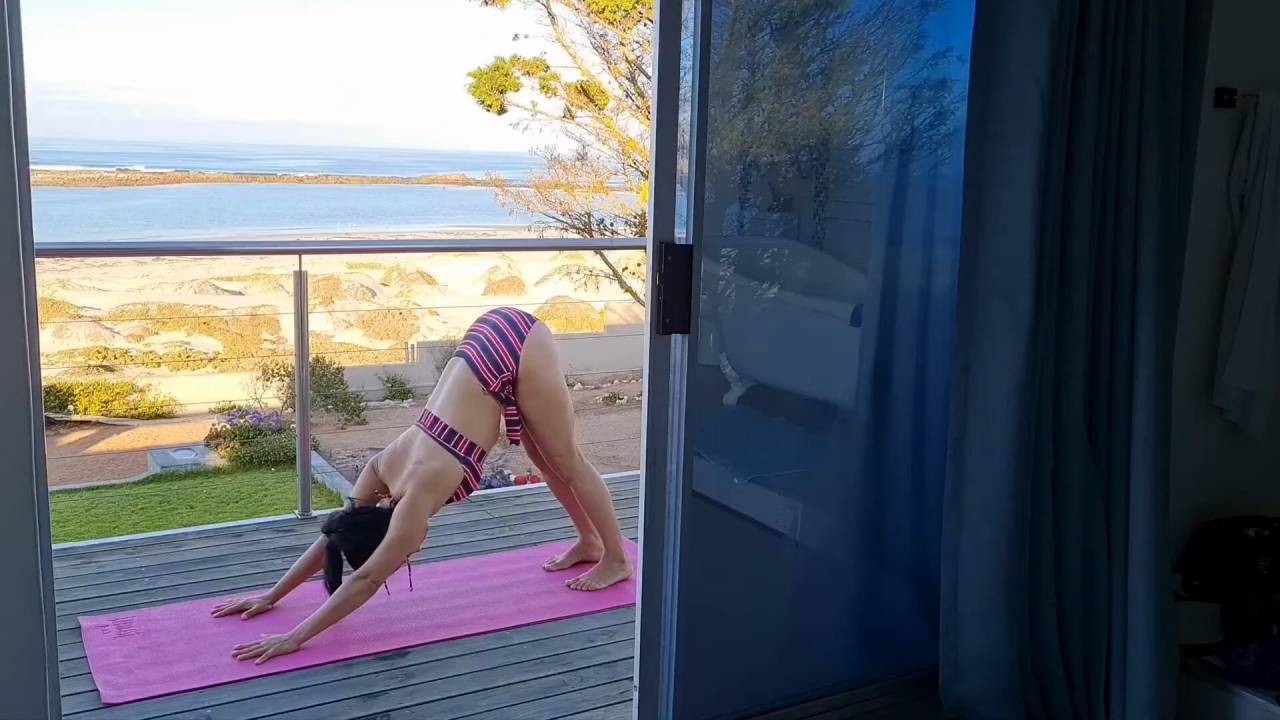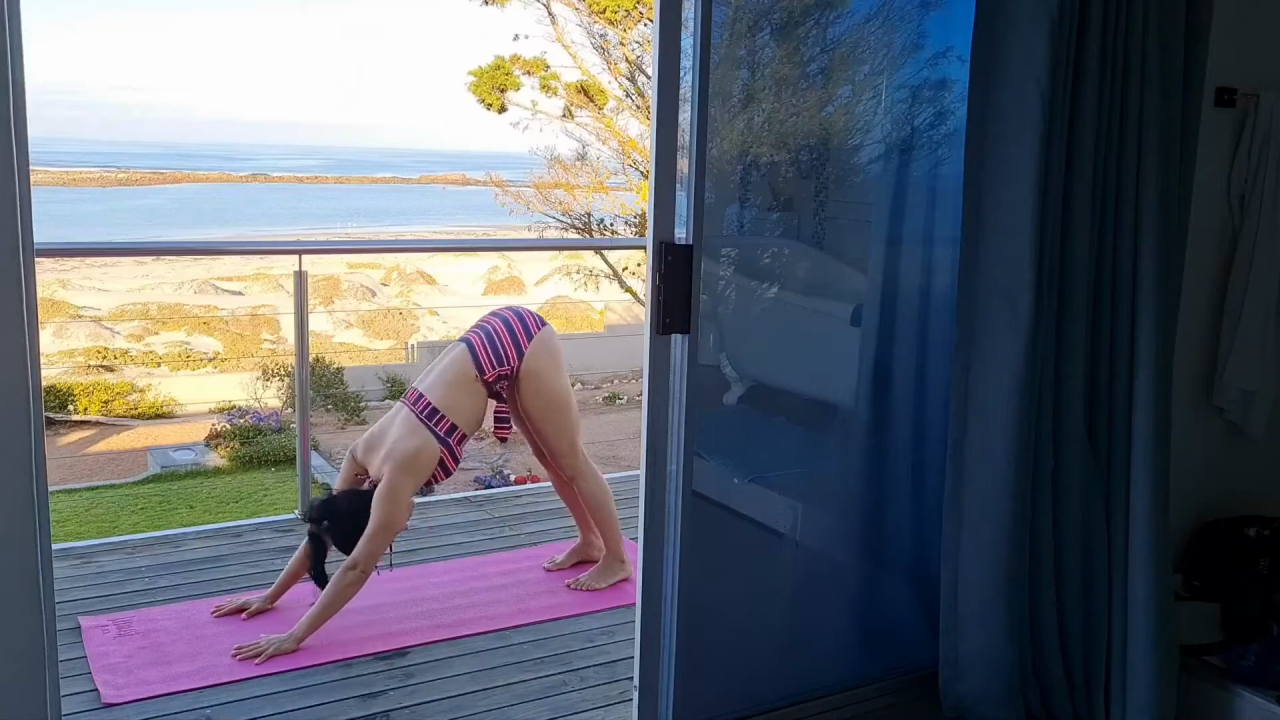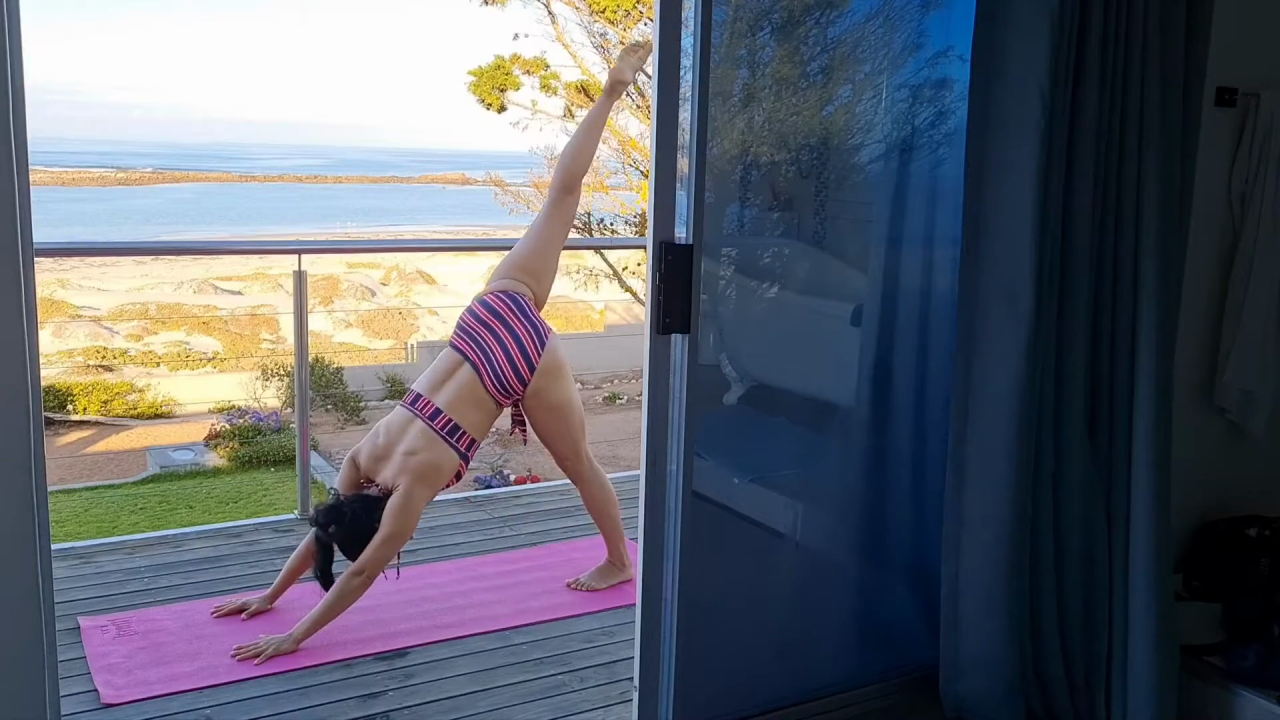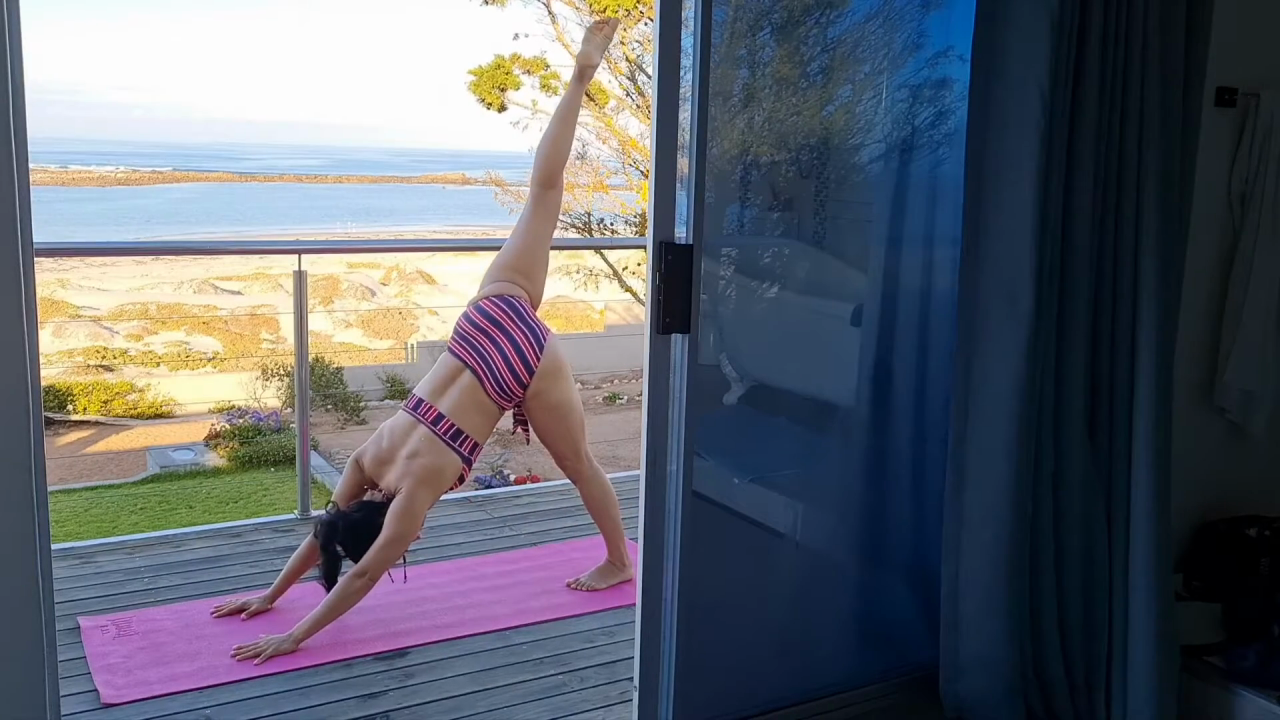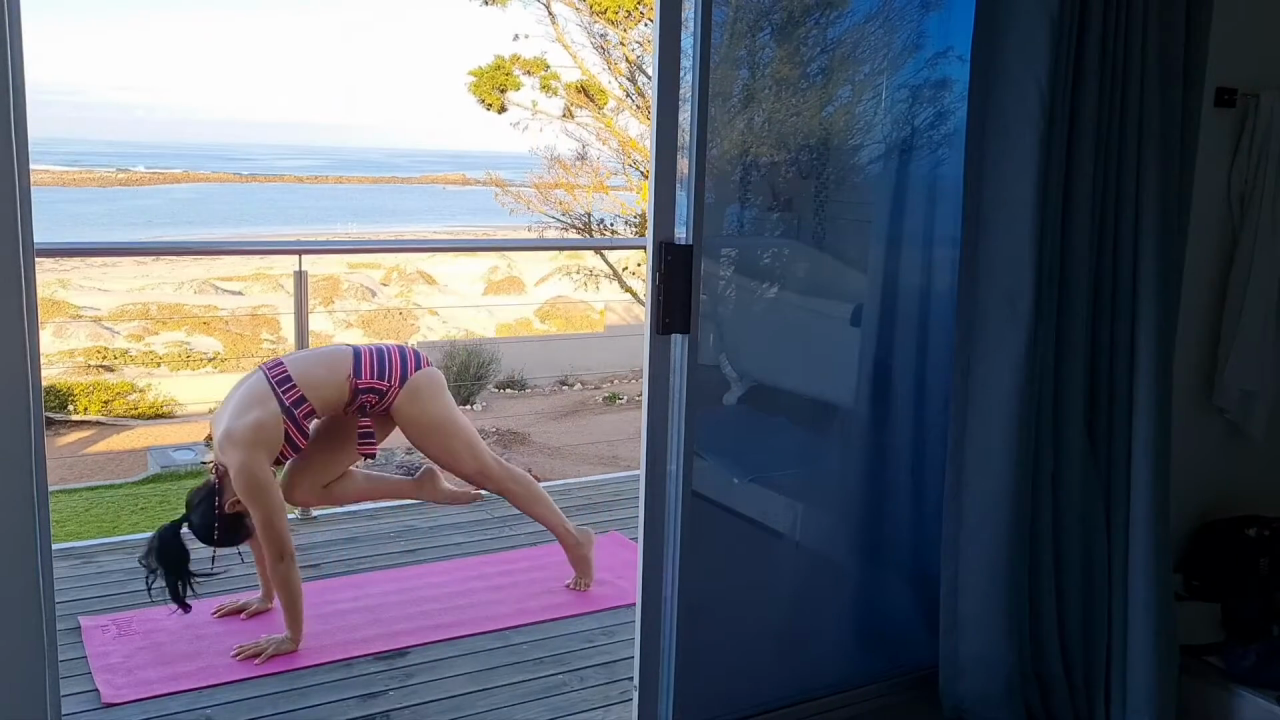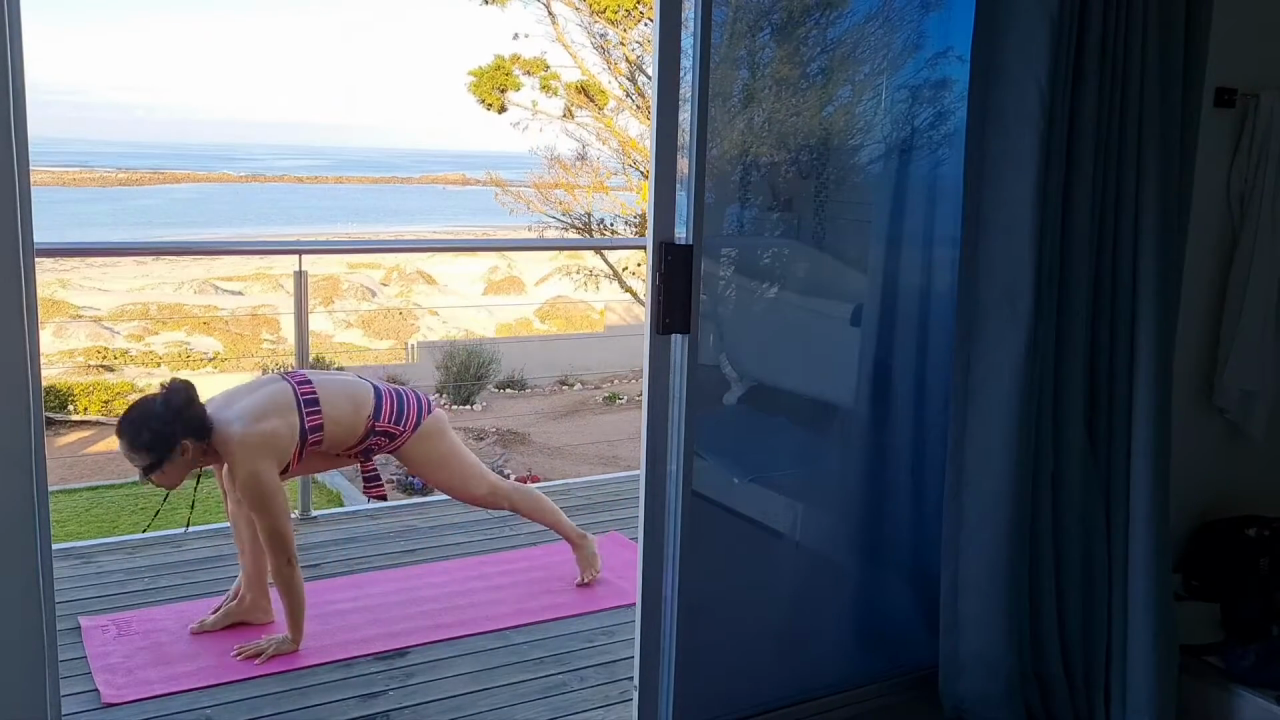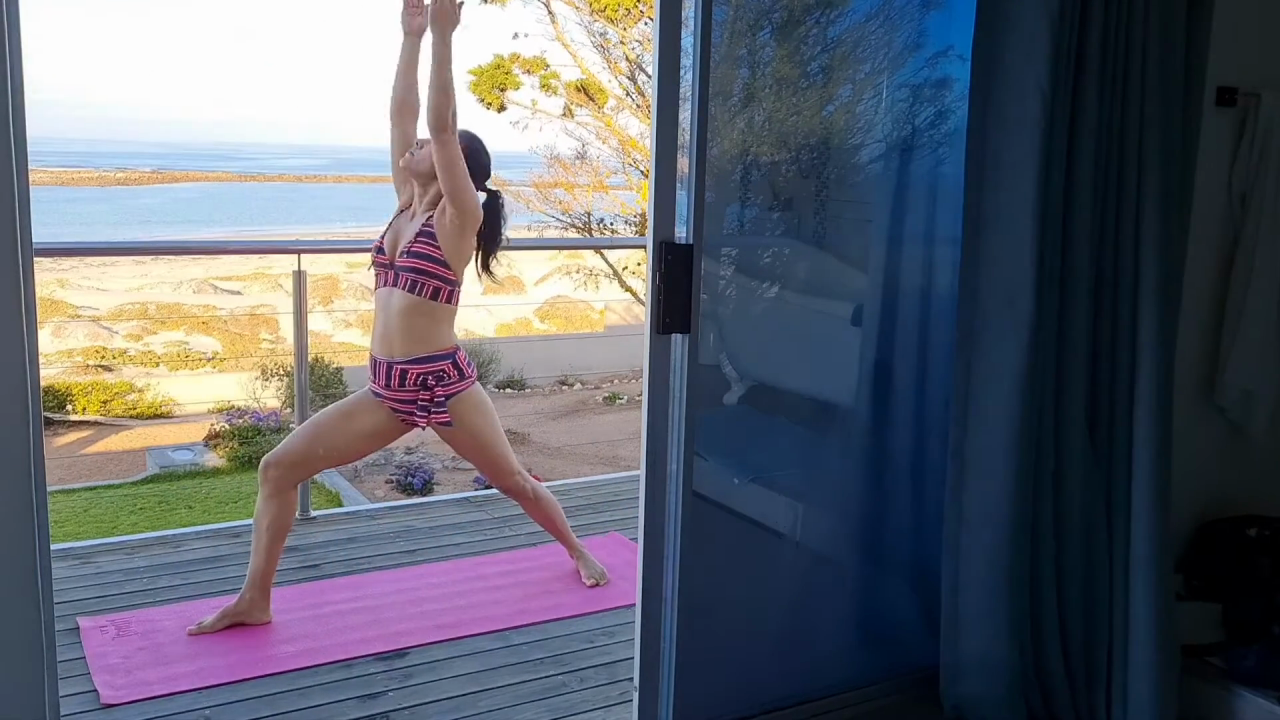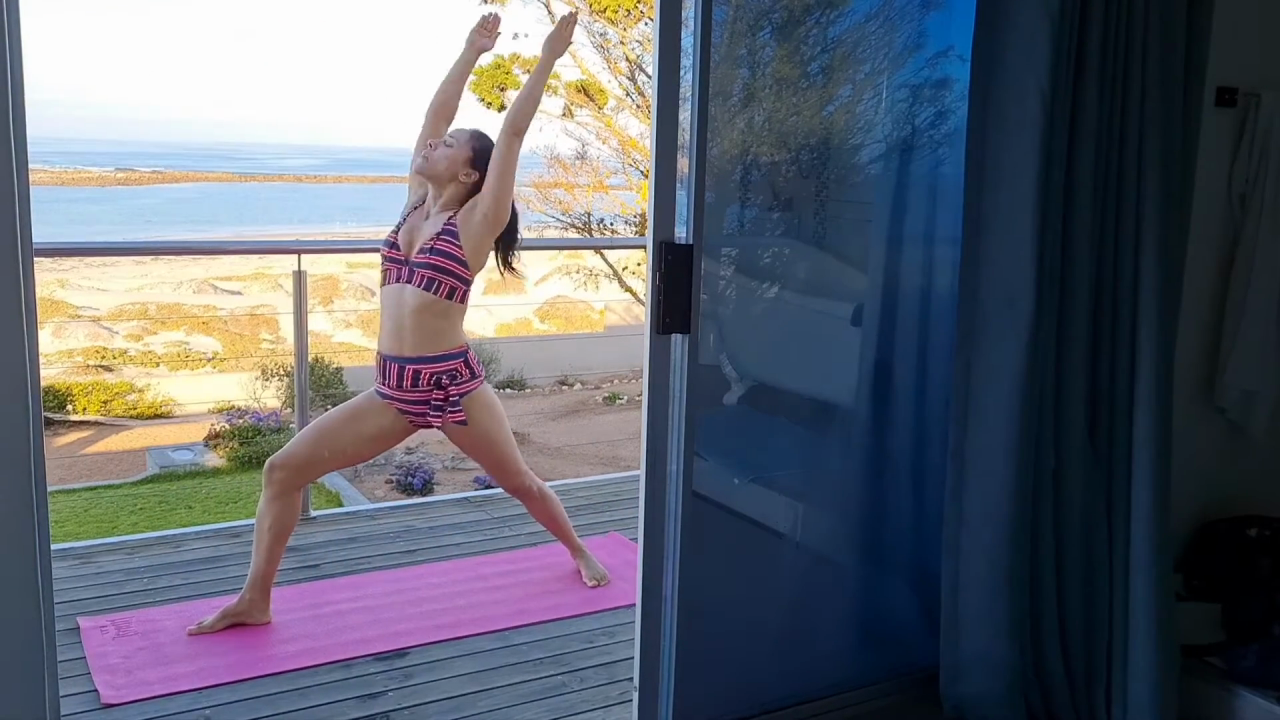
dt=0.7s
person 1, frame 1
left shoulder: (419, 489)
right shoulder: (384, 467)
left elbow: (367, 580)
right elbow: (335, 534)
left wrist: (295, 637)
right wrist: (271, 596)
left hip: (513, 344)
right hip: (494, 338)
left knee: (566, 461)
right knee: (545, 461)
left ankle: (616, 559)
right ankle: (589, 543)
person 1, frame 2
left shoulder: (398, 469)
right shoulder: (364, 453)
left elbow: (357, 569)
right elbow: (324, 526)
left wrist: (294, 637)
right wrist: (269, 596)
left hip: (517, 342)
right hip: (500, 335)
left knee: (568, 459)
right knee: (550, 455)
left ankle: (616, 558)
right ankle: (590, 542)
person 1, frame 3
left shoulder: (409, 486)
right shoulder: (366, 457)
left elbow: (360, 574)
right elbow: (322, 529)
left wrist: (293, 637)
right wrist: (269, 596)
left hip: (519, 351)
right hip: (497, 316)
left knee: (577, 464)
right knee: (561, 194)
left ankle: (620, 562)
right ankle: (610, 93)
person 1, frame 4
left shoulder: (412, 487)
right shoulder: (372, 458)
left elbow: (363, 576)
right elbow: (327, 529)
left wrist: (292, 637)
right wrist: (268, 596)
left hip: (519, 352)
right hip: (495, 318)
left knee: (577, 464)
right knee: (544, 190)
left ankle: (620, 563)
right ankle: (579, 78)
person 1, frame 5
left shoulder: (242, 458)
right shoulder: (225, 438)
left elbow: (280, 551)
right elbow: (261, 524)
left wrist: (293, 637)
right wrist: (266, 594)
left hip: (390, 376)
right hip: (370, 383)
left knee: (485, 470)
right knee: (301, 488)
left ankle: (573, 540)
right ankle: (421, 487)
person 1, frame 6
left shoulder: (244, 450)
right shoulder: (207, 420)
left elbow: (283, 553)
right elbow: (236, 498)
left wrist: (293, 635)
right wrist: (248, 579)
left hip: (395, 417)
right hip: (355, 414)
left knee: (488, 490)
left ankle: (578, 539)
right ankle: (252, 601)
person 1, frame 7
left shoulder: (459, 217)
right shoulder: (407, 206)
left elbow: (444, 127)
right elbow: (400, 120)
left hip: (444, 384)
right hip: (387, 389)
left knee: (514, 482)
right knee: (278, 468)
left ankle: (578, 552)
right ankle: (255, 600)
person 1, frame 8
left shoulder: (478, 219)
right shoulder: (416, 204)
left elbow: (511, 134)
right elbow: (434, 118)
left wrist: (548, 58)
right wrist: (470, 52)
left hip: (453, 385)
right hip: (394, 389)
left knee: (521, 482)
right knee: (283, 469)
left ankle: (580, 552)
right ankle: (254, 600)
